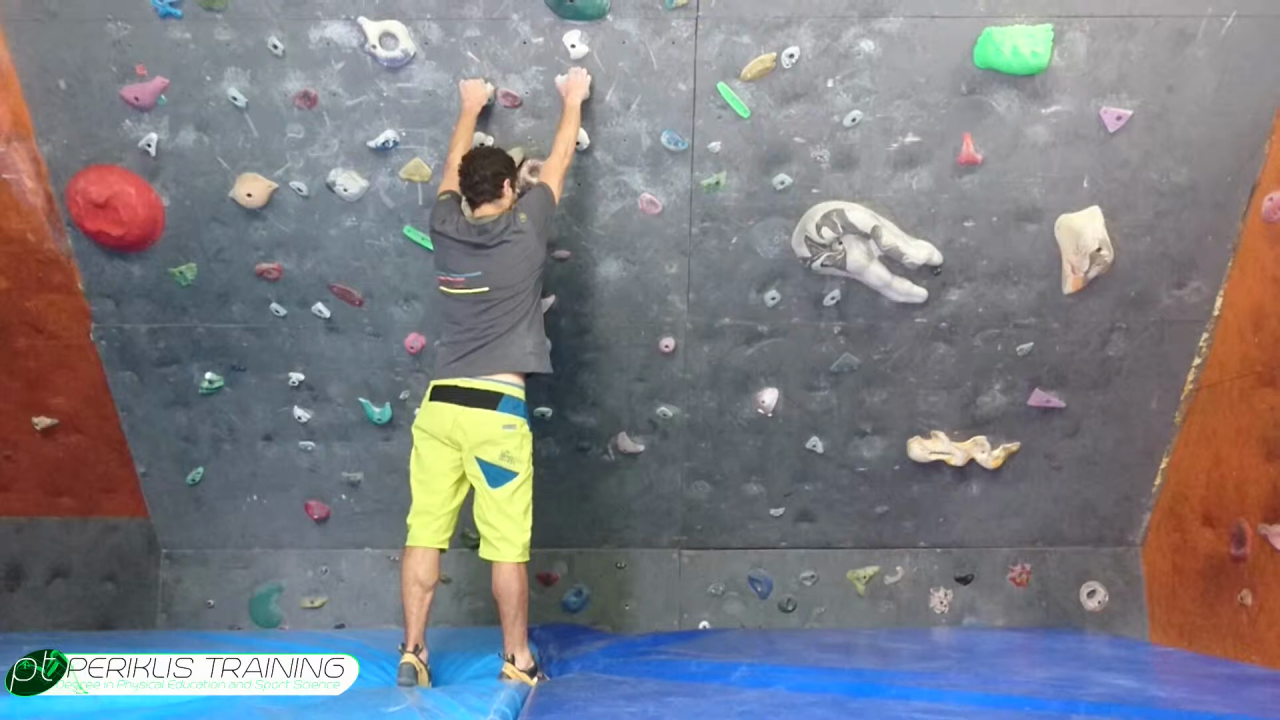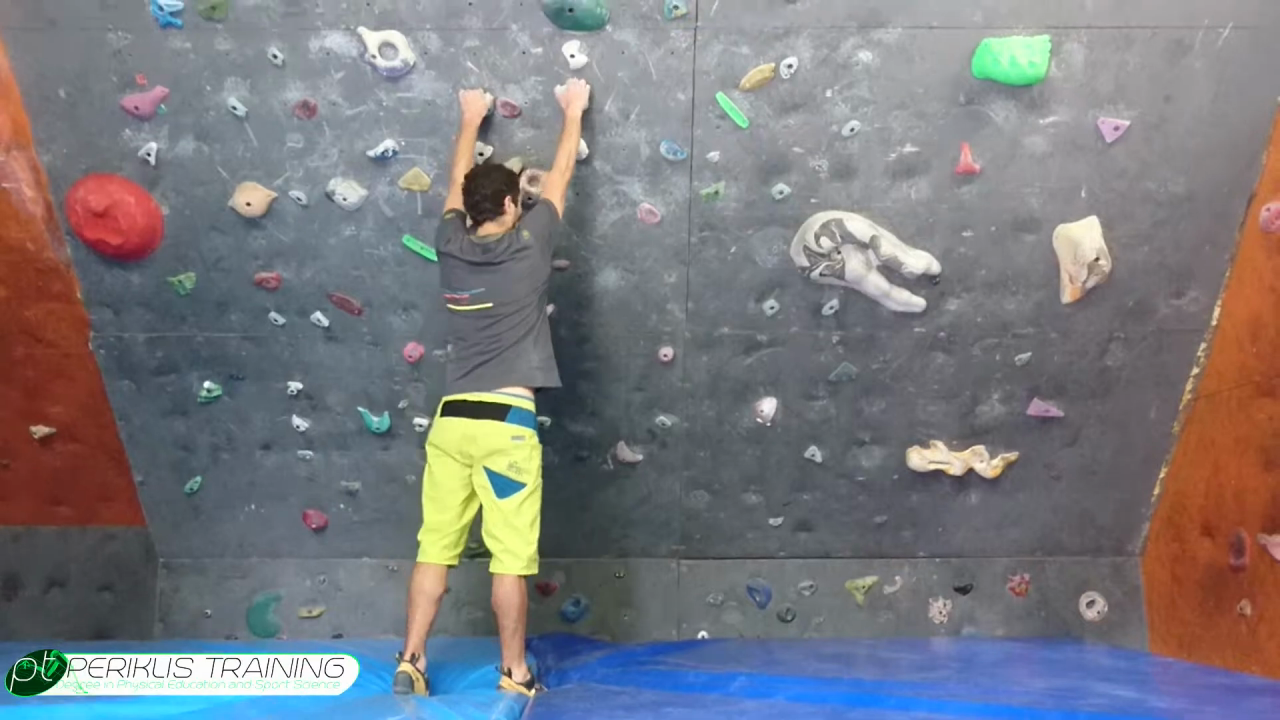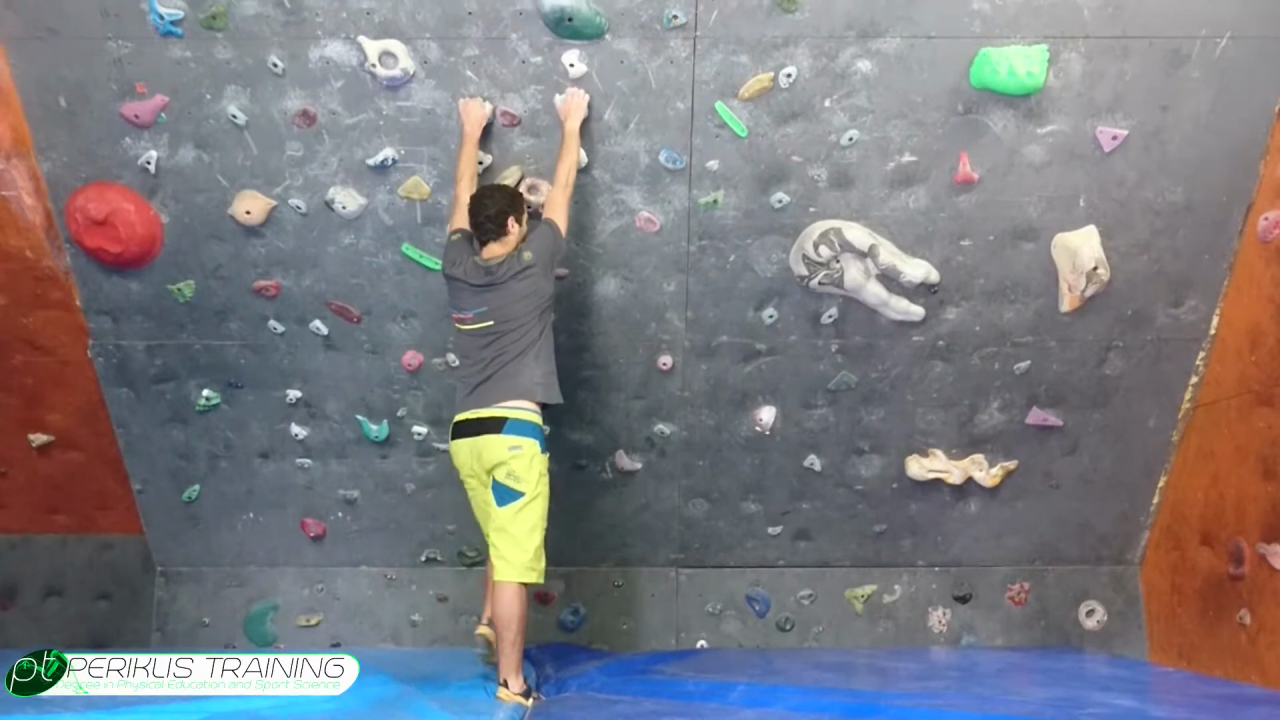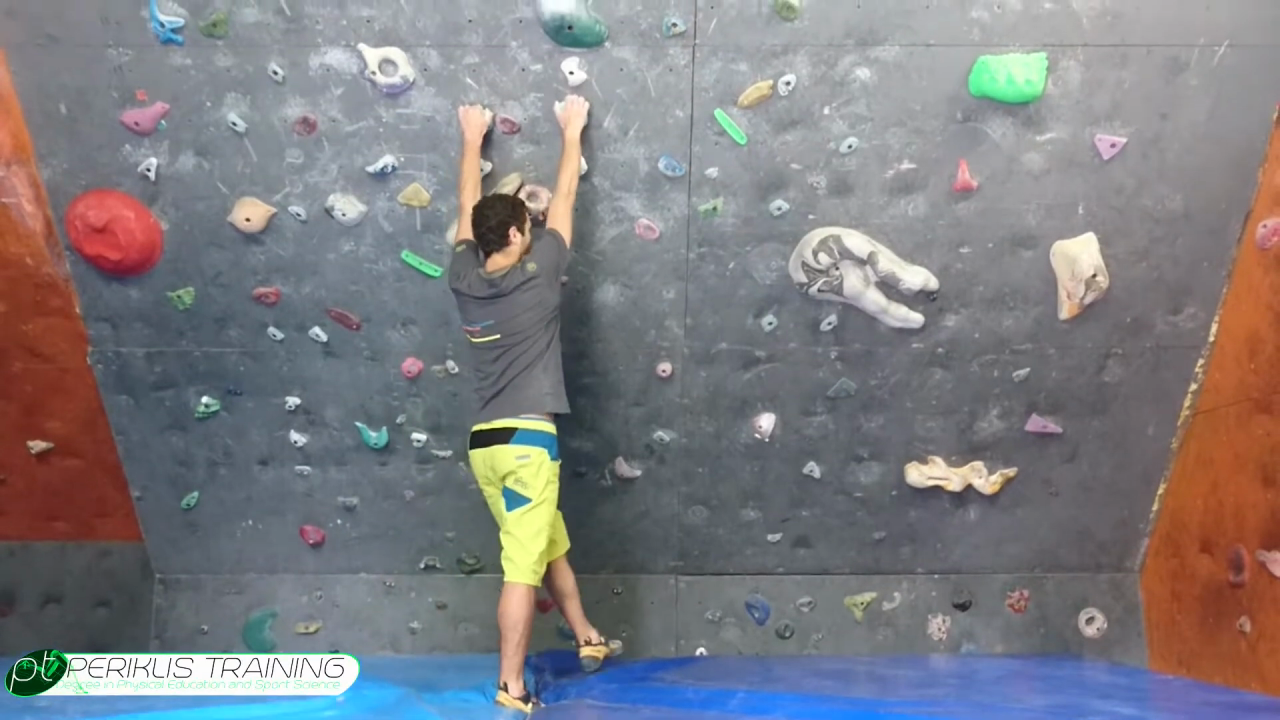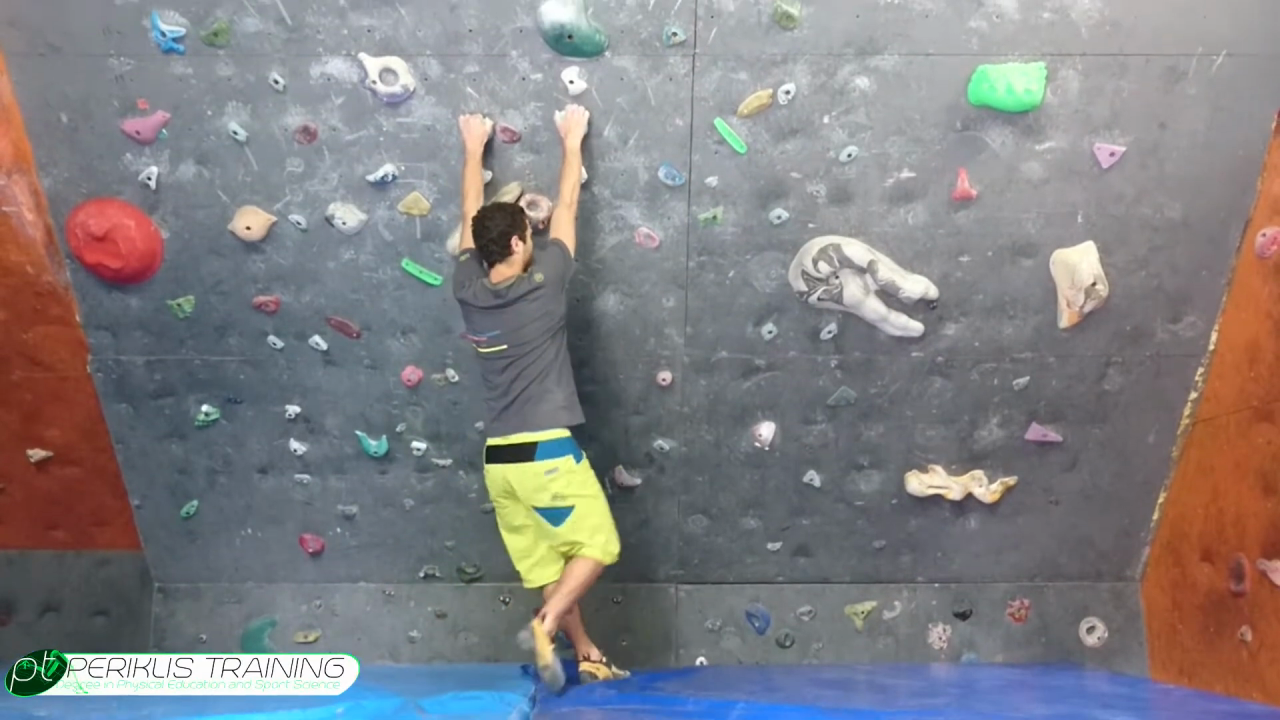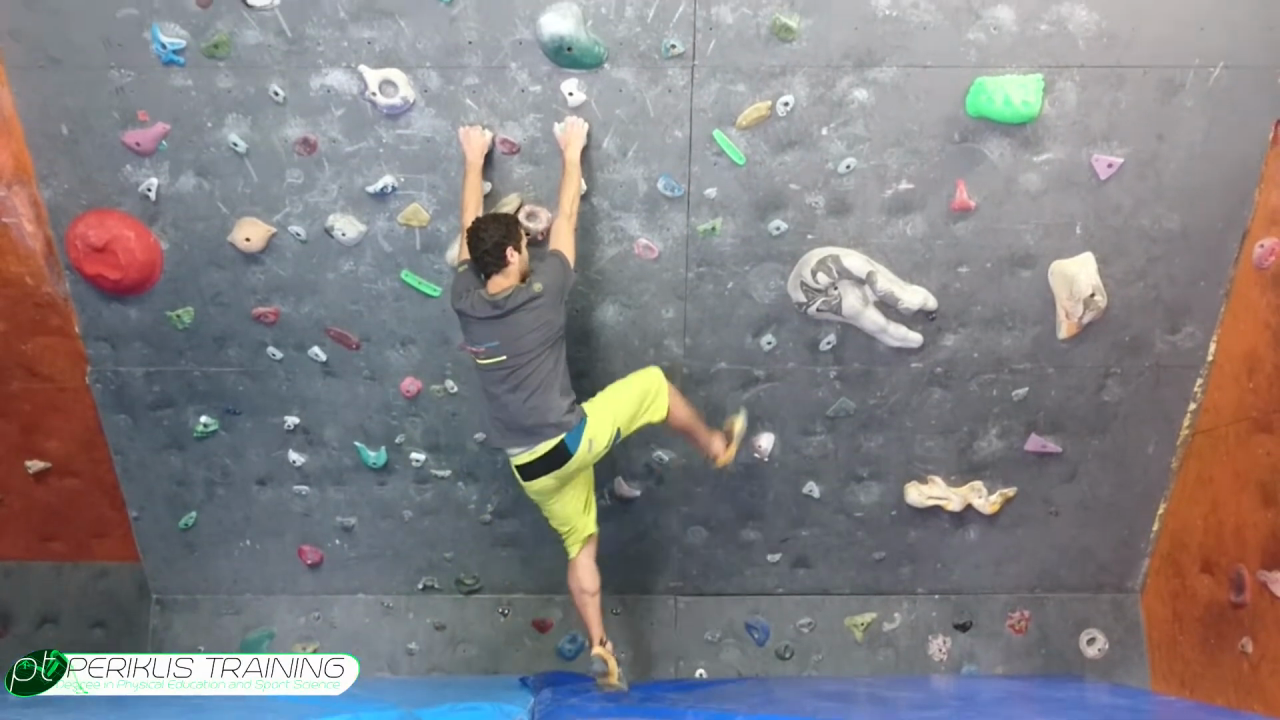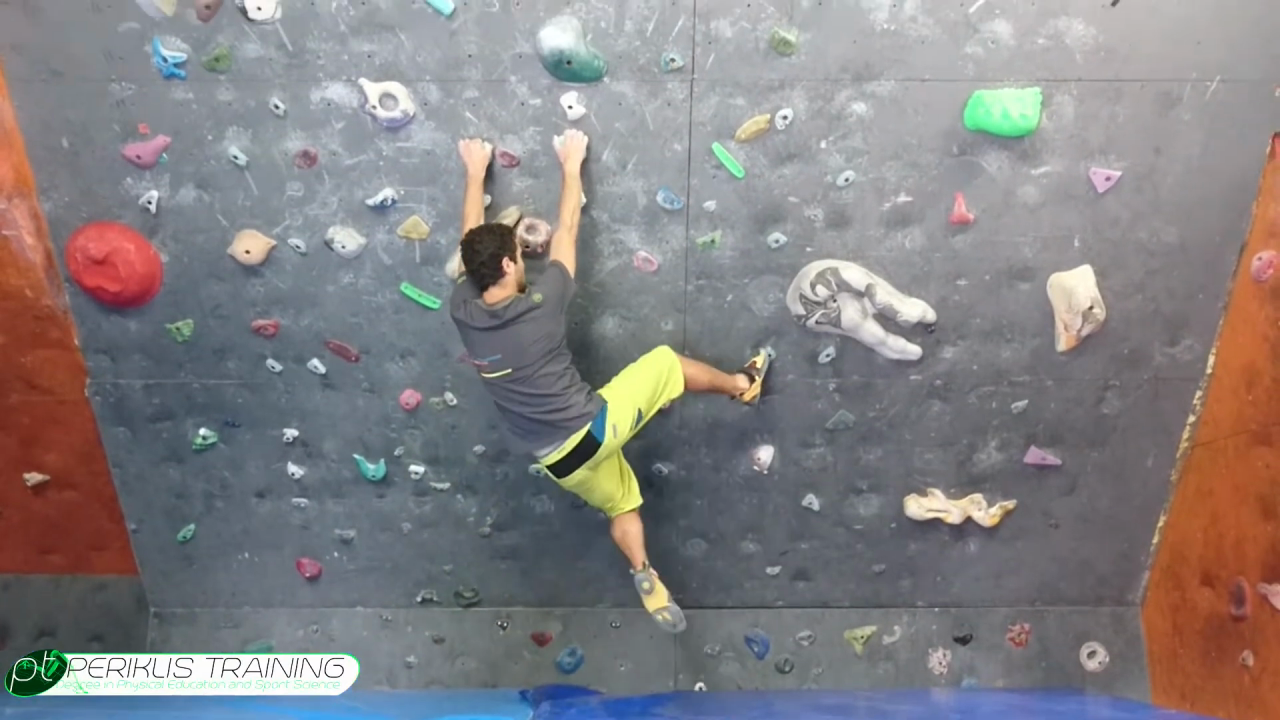
dt=0.4s
person 1, frame 1
left shoulder: (445, 229)
right shoulder: (524, 230)
left elbow: (453, 169)
right elbow: (558, 163)
left wrist: (470, 108)
right wrist: (573, 101)
left hip: (440, 404)
right hip: (496, 407)
left knee: (425, 532)
right knee: (507, 541)
left ankle: (411, 653)
right ankle: (517, 658)
person 1, frame 2
left shoulder: (451, 247)
right shoulder: (529, 246)
left elbow: (459, 182)
right elbow: (560, 177)
left wrist: (471, 119)
right wrist: (573, 113)
left hip: (452, 419)
right hip: (507, 418)
left knee: (436, 546)
right knee: (511, 555)
left ankle: (410, 660)
right ankle: (514, 671)
person 1, frame 3
left shoulder: (456, 267)
right shoulder: (533, 264)
left elbow: (464, 198)
right elbow: (561, 192)
left wrist: (472, 130)
right wrist: (571, 125)
left hip: (465, 432)
right hip: (514, 431)
left knee: (505, 547)
right knee: (514, 562)
left ankle: (488, 628)
right ankle: (511, 683)
person 1, frame 4
left shoulder: (463, 279)
right shoulder: (536, 275)
left elbow: (468, 208)
right elbow: (564, 200)
left wrist: (472, 139)
right wrist: (571, 133)
left hip: (483, 442)
right hip: (526, 440)
left knee: (552, 545)
right knee: (523, 567)
left ankle: (588, 640)
right ankle: (511, 688)
person 1, frame 5
left shoulder: (467, 290)
right shoulder: (543, 285)
left elbow: (471, 218)
right elbow: (565, 210)
left wrist: (474, 147)
right wrist: (572, 142)
left hip: (498, 457)
right hip: (546, 450)
left knee: (549, 564)
right knee: (598, 547)
left ankle: (587, 655)
right ankle: (545, 627)
person 1, frame 6
left shoulder: (464, 300)
right shoulder: (541, 294)
left elbow: (473, 229)
right elbow: (565, 221)
left wrist: (473, 160)
right wrist: (571, 154)
left hip: (526, 463)
right hip: (570, 440)
left knee: (580, 543)
right knee: (654, 384)
left ankle: (599, 645)
right ankle: (715, 443)
person 1, frame 7
left shoulder: (462, 311)
right shoulder: (541, 304)
left elbow: (473, 238)
right elbow: (567, 231)
left wrist: (475, 171)
right wrist: (571, 163)
left hip: (559, 460)
right hip: (596, 425)
left knee: (622, 506)
right knee: (665, 362)
left ankle: (643, 574)
right ankle: (740, 383)
